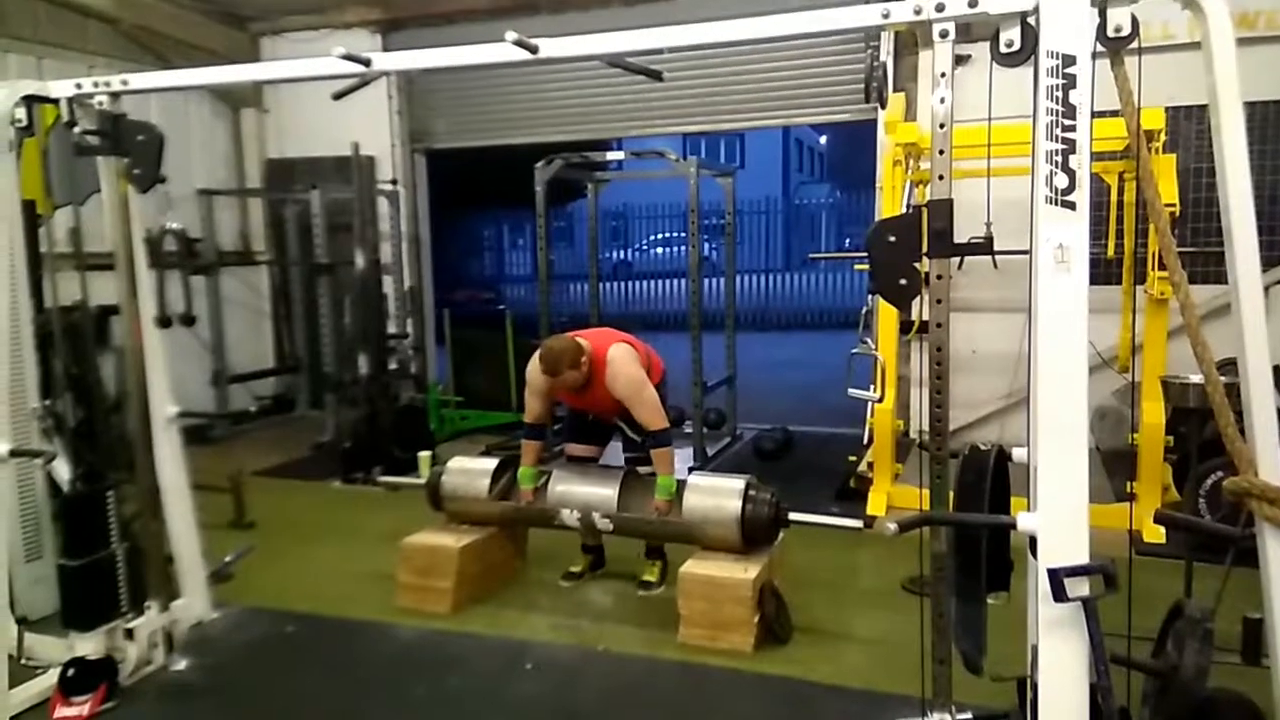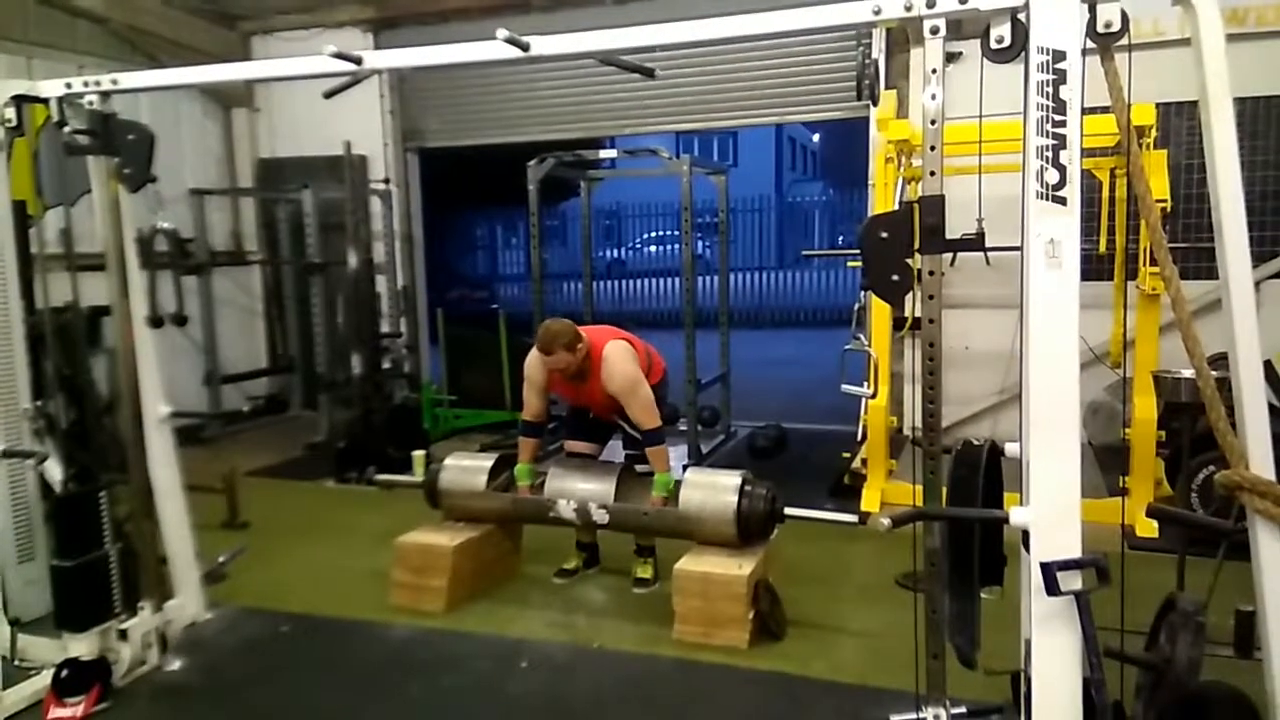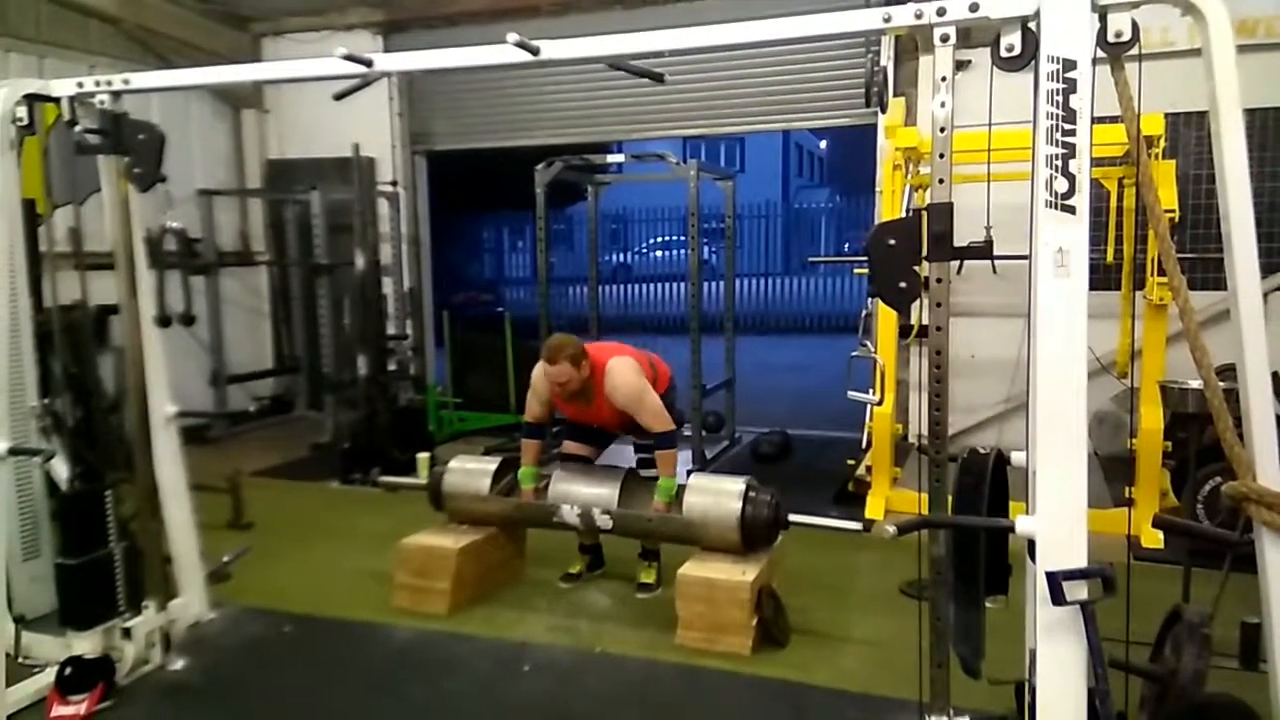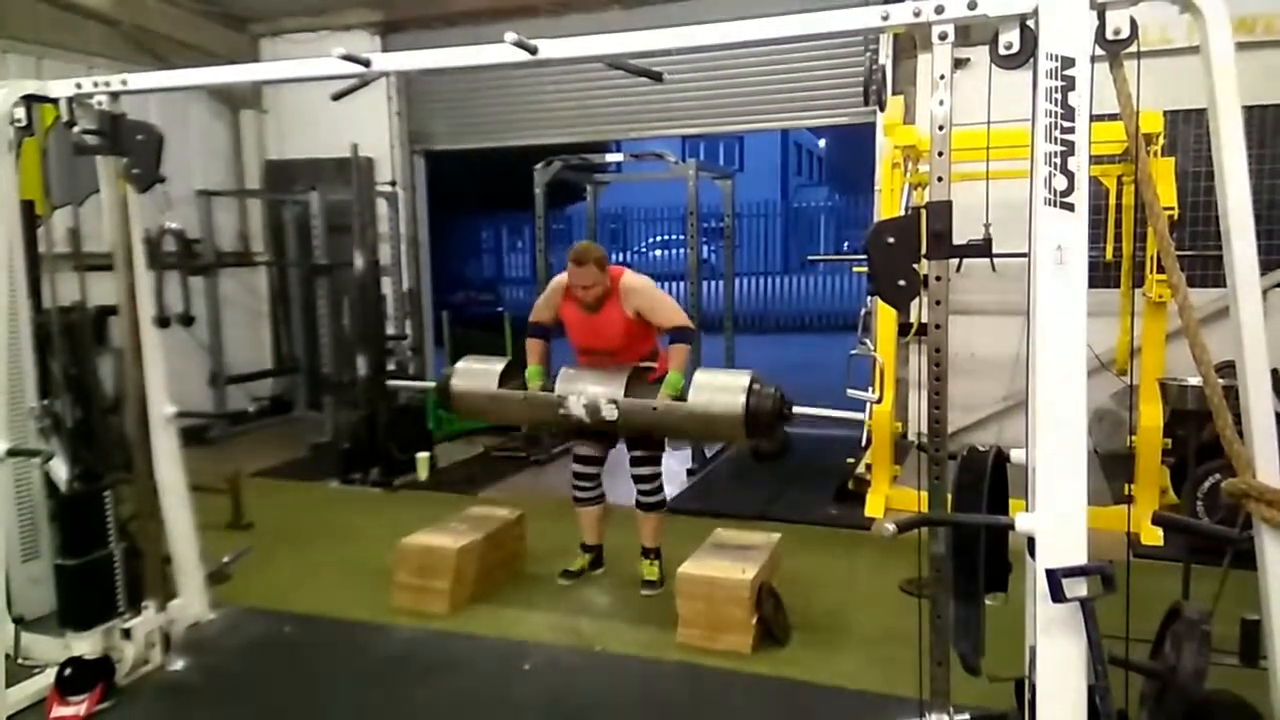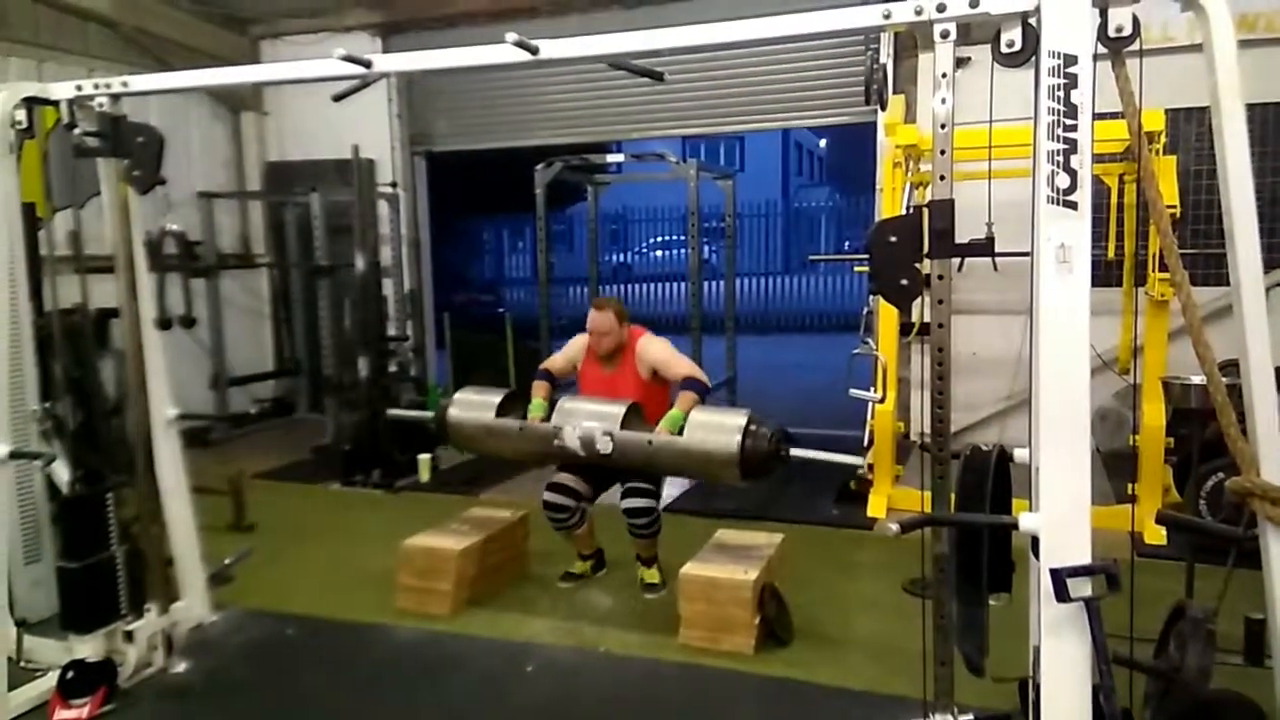
dt=1s
person 1, frame 1
left shoulder: (619, 367)
right shoulder: (539, 367)
left elbow: (657, 428)
right elbow: (534, 422)
left wrist: (665, 488)
right wrist: (527, 478)
left hip: (643, 390)
right hip: (589, 404)
left knee: (642, 474)
left ankle: (656, 557)
right ankle: (592, 553)
person 1, frame 2
left shoulder: (616, 362)
right shoulder: (536, 362)
left elbow: (651, 426)
right elbow: (532, 418)
left wrist: (661, 485)
right wrist: (523, 475)
left hip: (644, 386)
right hip: (587, 400)
left knee: (640, 473)
left ankle: (645, 556)
right ankle: (586, 551)
person 1, frame 3
left shoulder: (620, 377)
right shoulder: (544, 375)
left elbow: (665, 431)
right elbow: (534, 421)
left wrist: (665, 490)
right wrist: (527, 477)
left hip: (653, 395)
left knee: (649, 475)
right knee: (572, 464)
left ankle: (650, 559)
right ankle: (590, 553)
person 1, frame 4
left shoulder: (633, 287)
right shoulder: (559, 288)
left elbow: (682, 328)
right elbow: (537, 325)
left wrist: (672, 384)
right wrist: (534, 374)
left knee: (646, 474)
right knee: (584, 471)
left ankle: (651, 558)
right ankle: (590, 554)
person 1, frame 5
left shoulder: (648, 348)
right shoulder: (580, 347)
left elbow: (697, 380)
right elbow: (547, 371)
left wrist: (672, 422)
right wrist: (538, 406)
left knee: (638, 505)
right knee: (555, 499)
left ankle: (648, 563)
right ankle: (590, 557)
